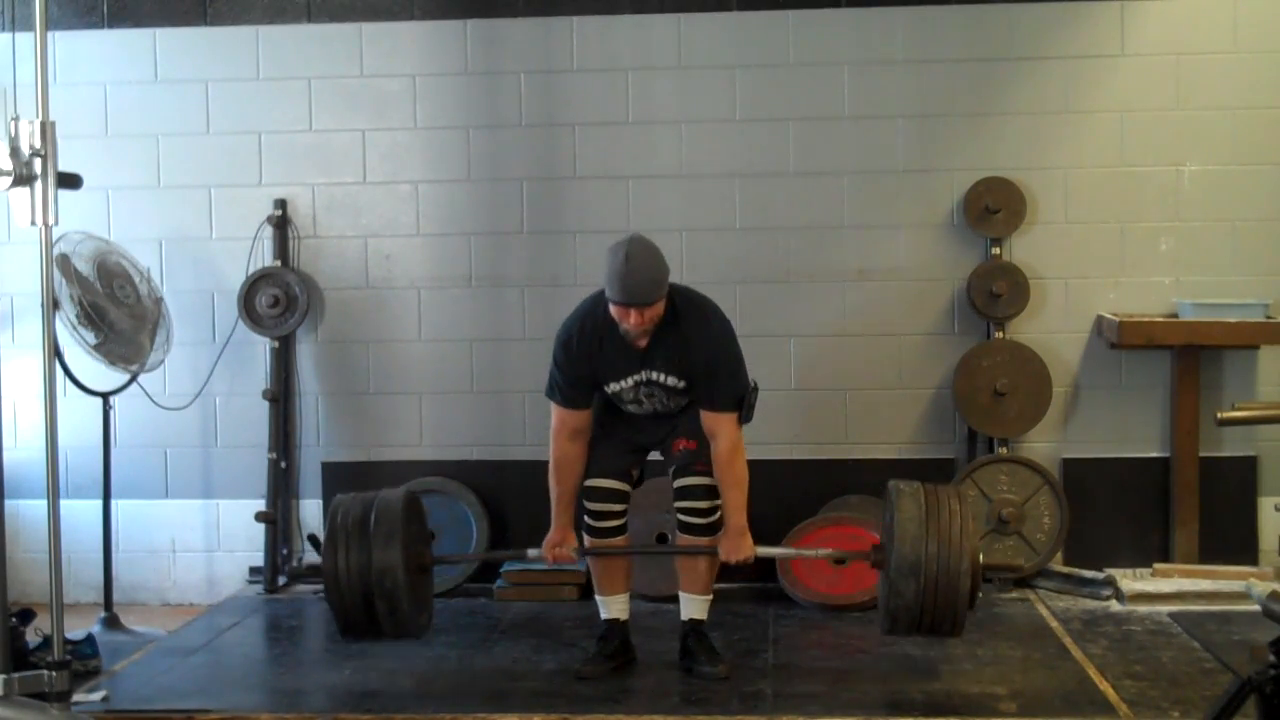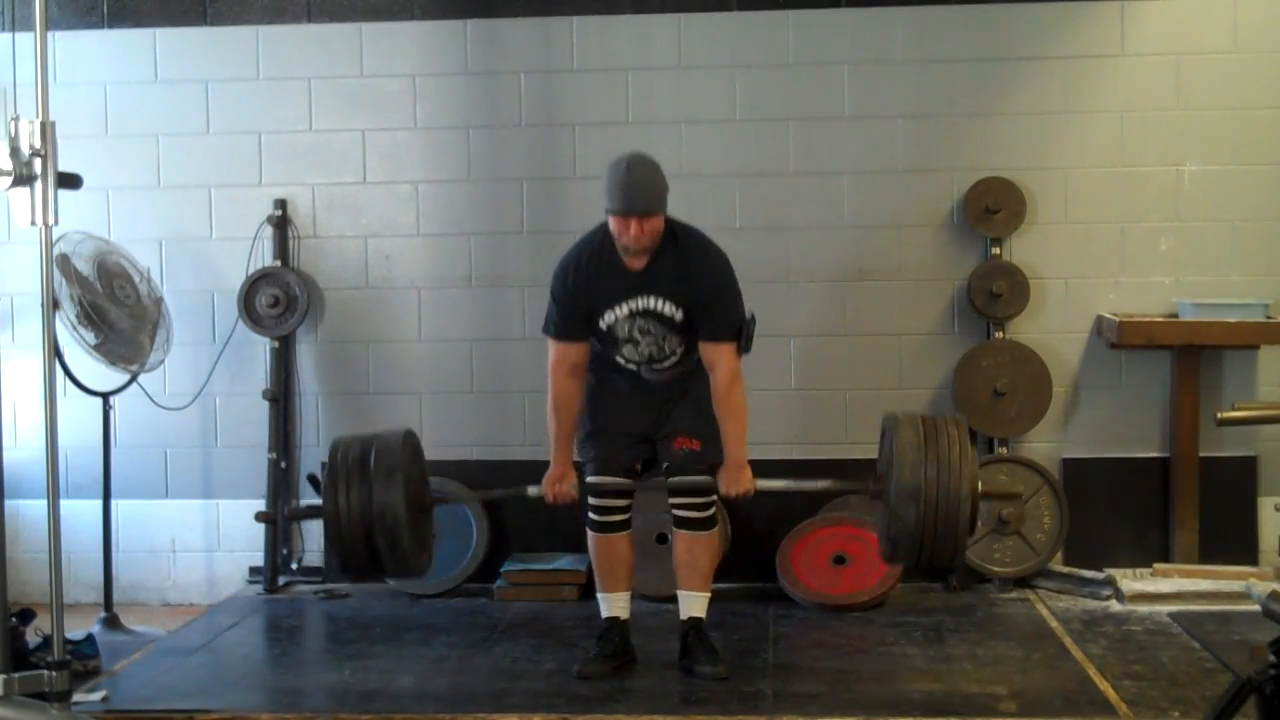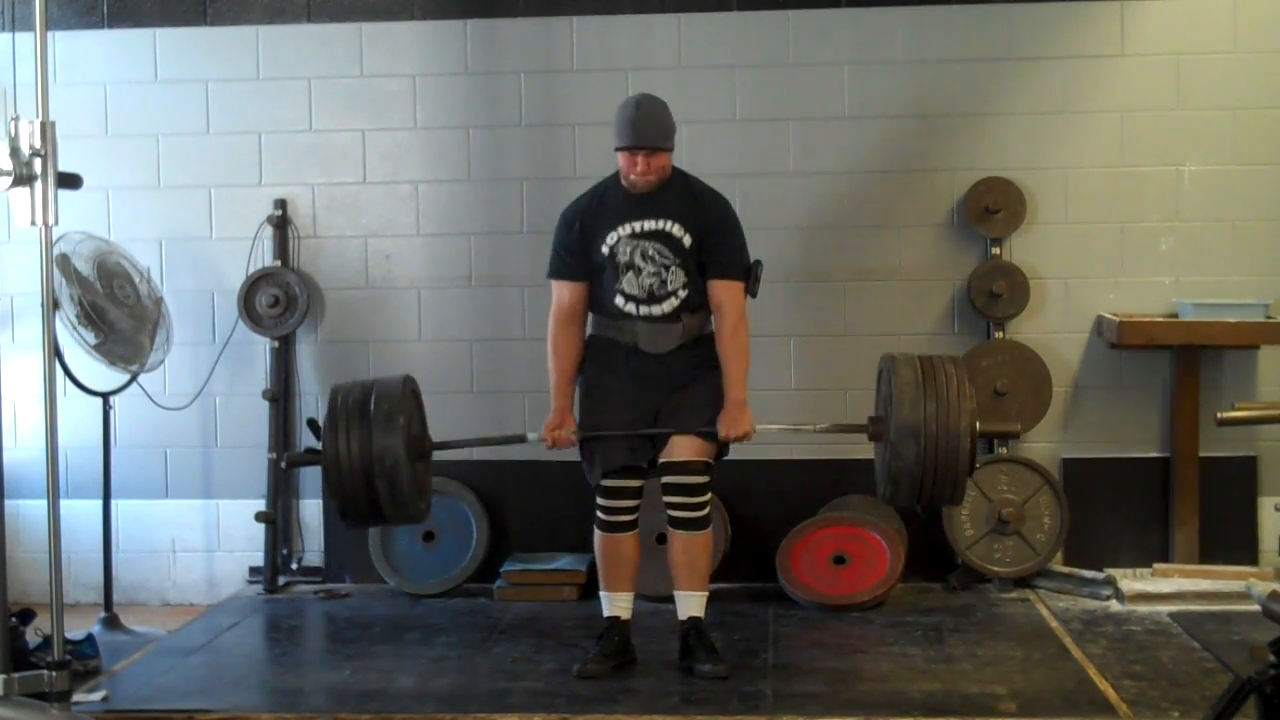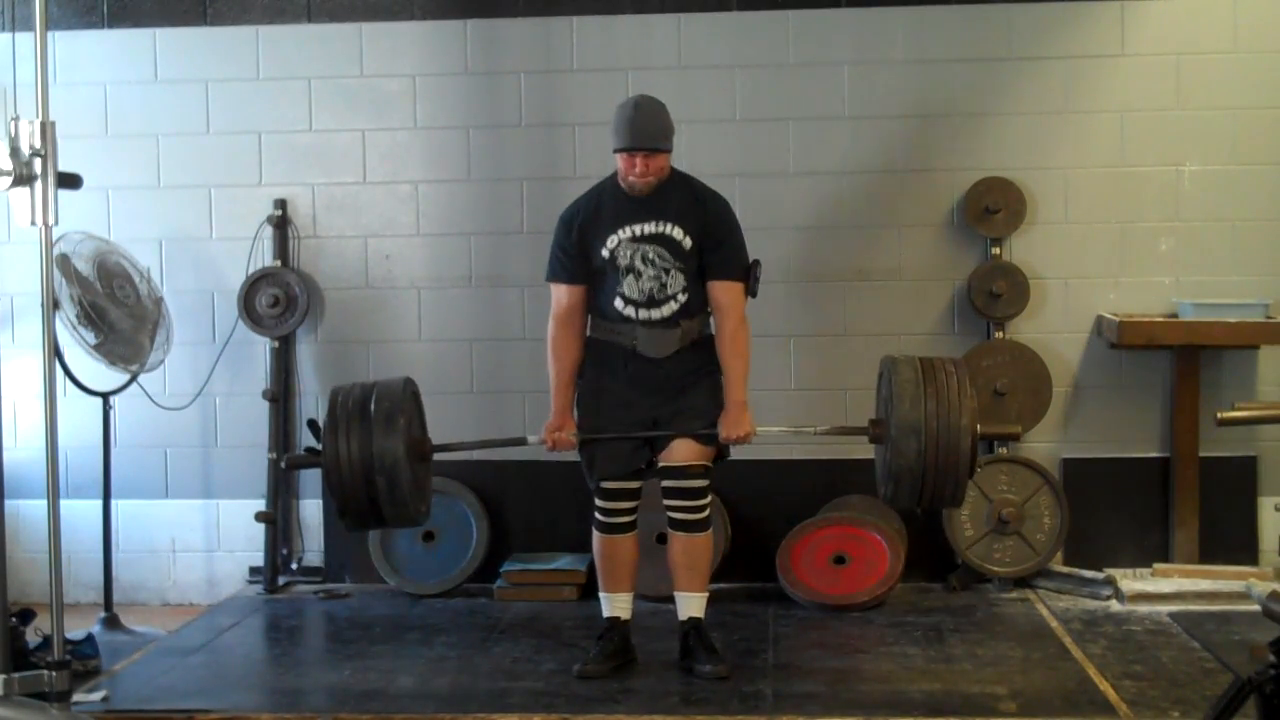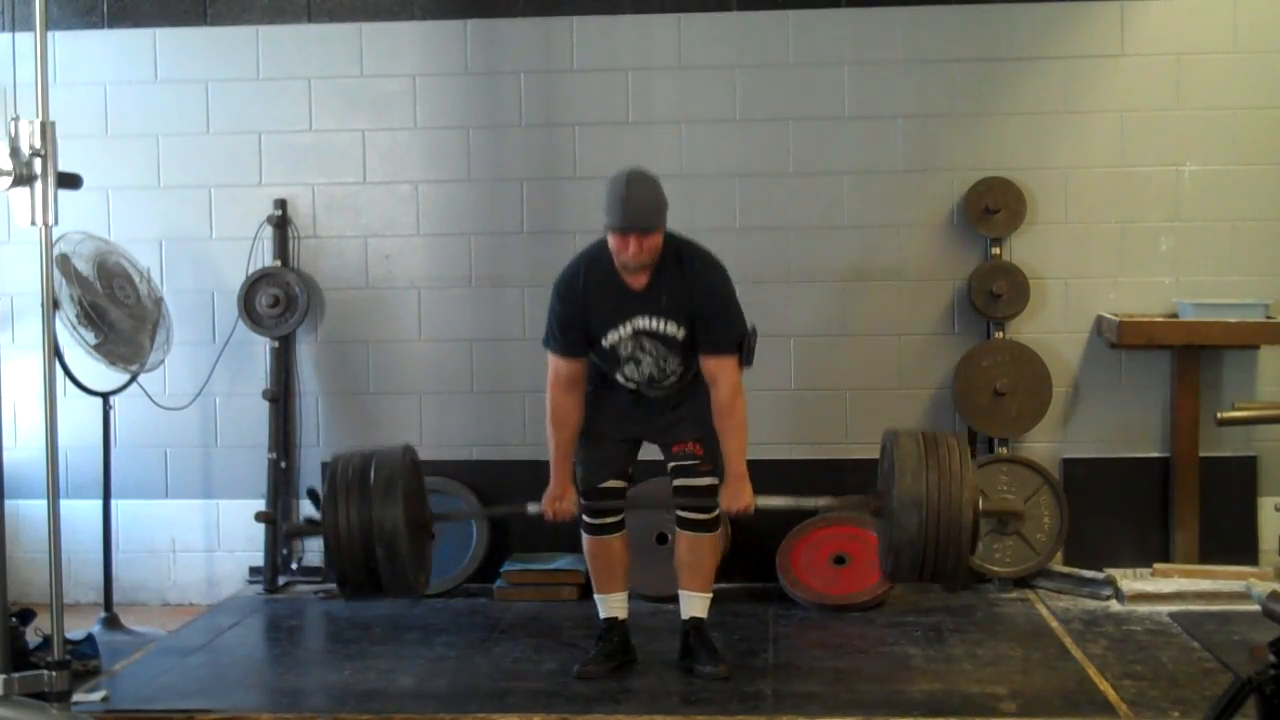
dt=0.4s
person 1, frame 1
left shoulder: (705, 326)
right shoulder: (579, 333)
left elbow: (724, 436)
right elbow: (568, 434)
left wrist: (736, 527)
right wrist: (561, 525)
left hip: (692, 410)
right hip: (616, 412)
left knee: (699, 500)
right knee: (600, 502)
left ankle: (694, 633)
right ankle: (614, 634)
person 1, frame 2
left shoulder: (703, 261)
right shoulder: (578, 268)
left elbow: (723, 368)
right elbow: (566, 370)
left wrist: (736, 459)
right wrist: (560, 461)
left hip: (688, 383)
right hip: (614, 383)
left knee: (695, 499)
right knee: (605, 501)
left ankle: (694, 632)
right ankle: (615, 632)
person 1, frame 3
left shoulder: (708, 208)
right shoulder: (584, 213)
left elbow: (729, 310)
right elbow: (567, 313)
left wrist: (737, 401)
right wrist: (561, 406)
left hip: (690, 368)
right hip: (613, 369)
left knee: (689, 501)
right knee: (614, 504)
left ankle: (693, 632)
right ankle: (616, 631)
person 1, frame 4
left shoulder: (707, 208)
right shoulder: (582, 215)
left elbow: (729, 312)
right elbow: (566, 316)
left wrist: (737, 402)
right wrist: (560, 408)
left hip: (688, 371)
right hip: (611, 372)
left knee: (688, 503)
right knee: (613, 506)
left ankle: (693, 632)
right ankle: (616, 632)
person 1, frame 5
left shoulder: (703, 276)
right shoulder: (576, 282)
left elbow: (724, 384)
right elbow: (565, 386)
left wrist: (736, 475)
right wrist: (560, 478)
left hip: (686, 391)
right hip: (610, 390)
left knee: (699, 500)
right knee: (598, 502)
left ankle: (695, 633)
right ankle: (614, 633)
